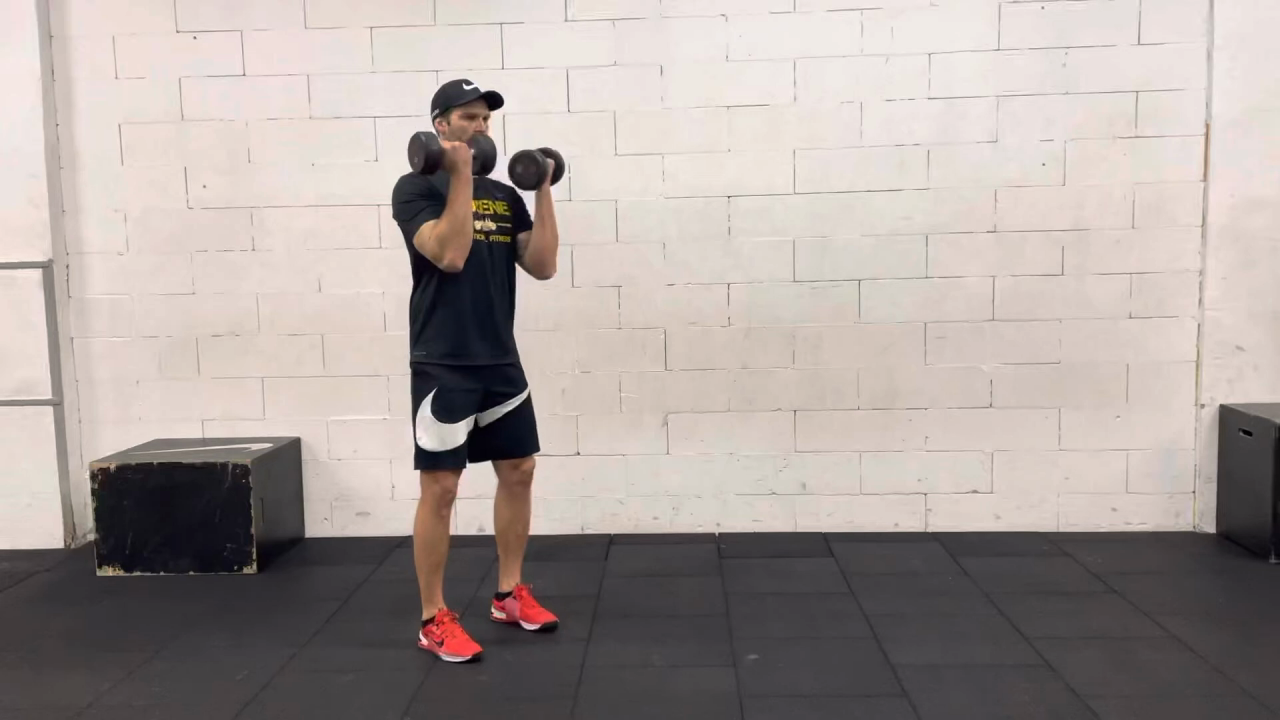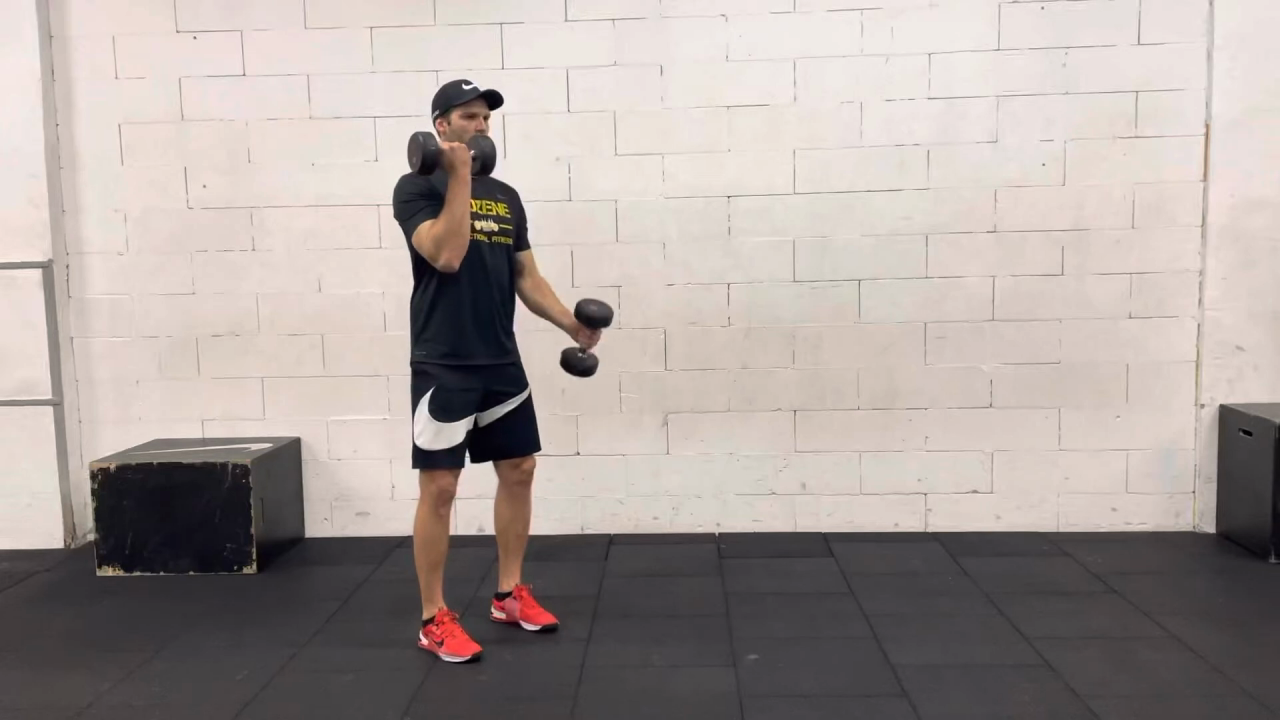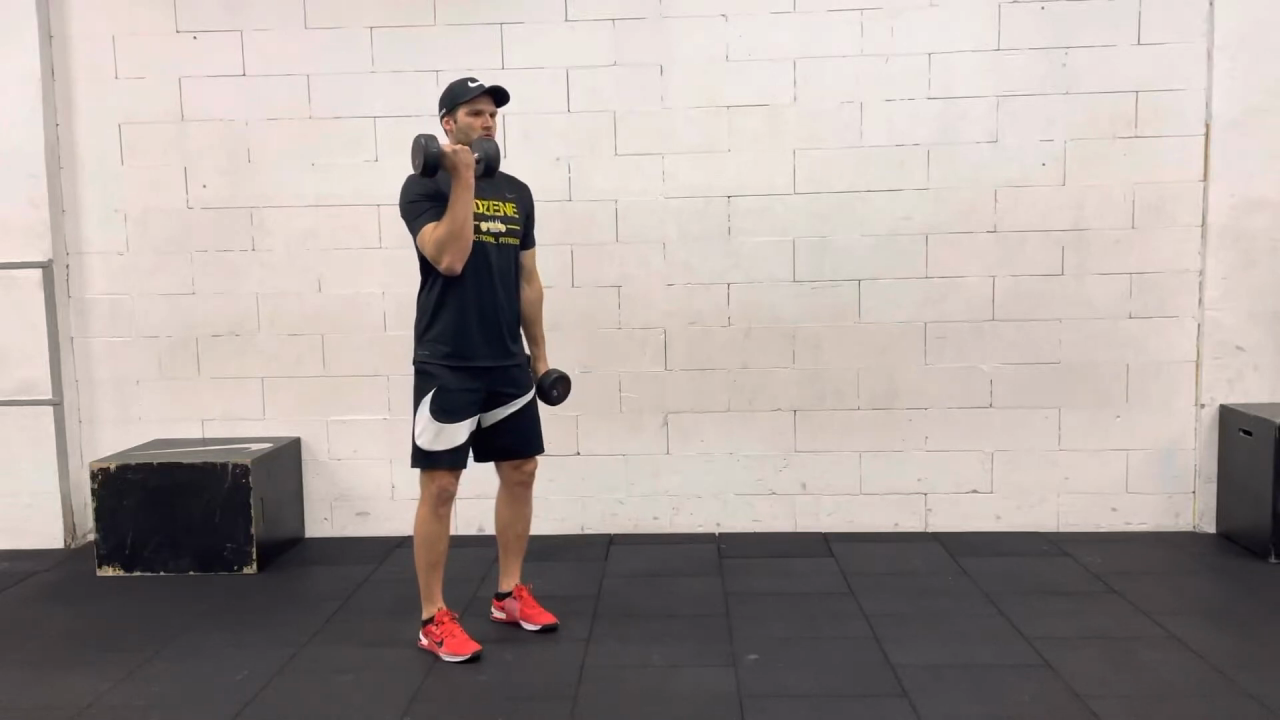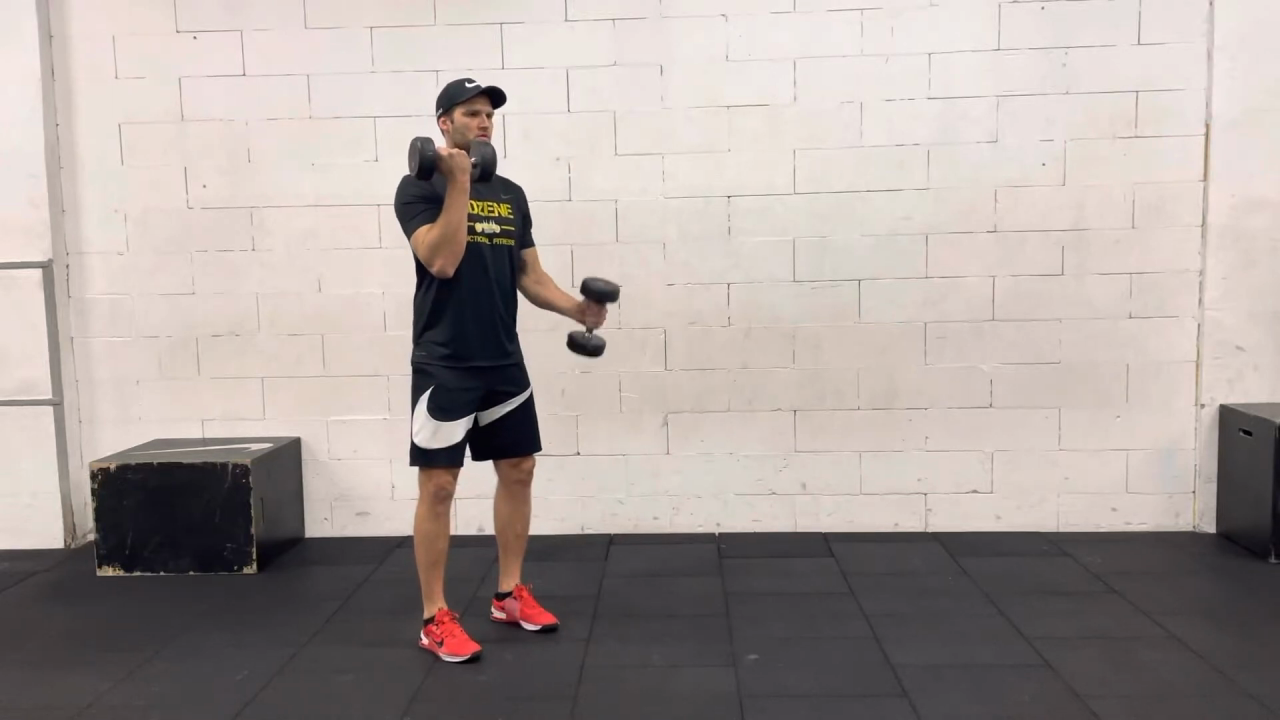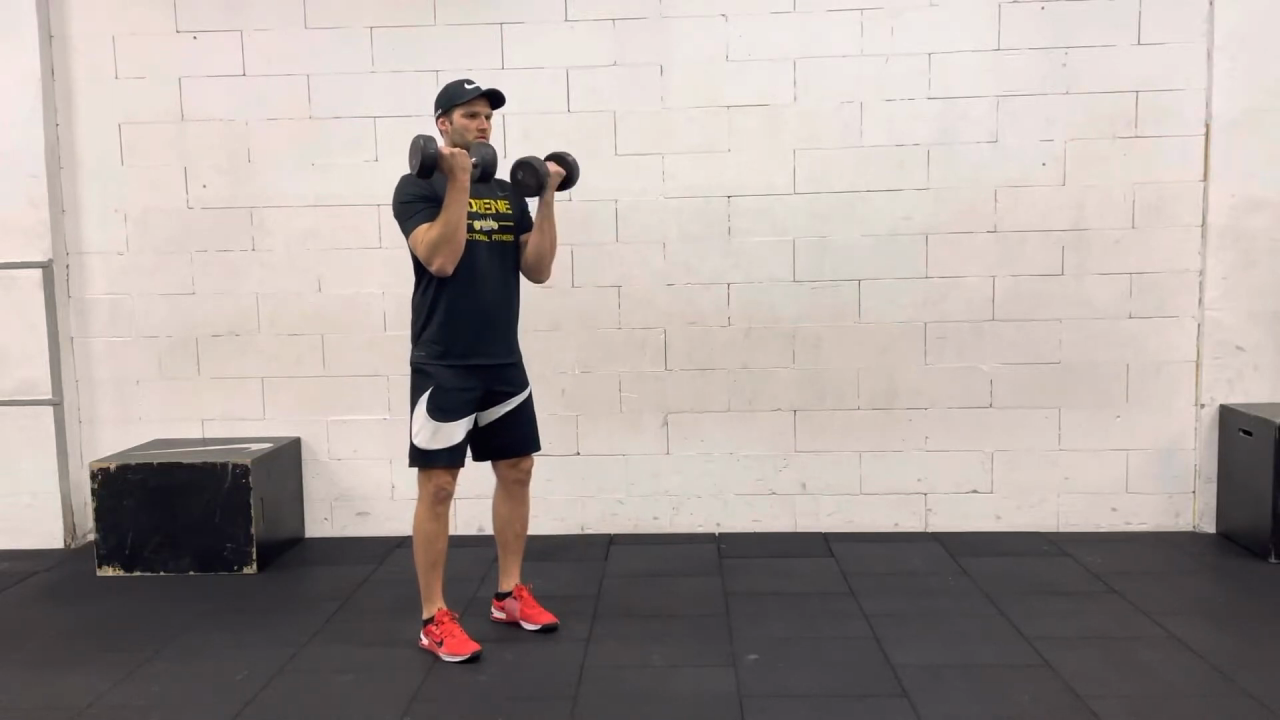
dt=0.7s
person 1, frame 1
left shoulder: (504, 195)
right shoulder: (417, 188)
left elbow: (542, 265)
right elbow: (450, 255)
left wrist: (544, 194)
right wrist: (461, 177)
left hip: (500, 360)
right hip: (444, 365)
left knee: (518, 471)
right knee: (440, 488)
left ankle: (510, 593)
right ankle: (434, 618)
person 1, frame 2
left shoulder: (505, 195)
right shoulder: (418, 186)
left elbow: (525, 277)
right elbow: (446, 256)
left wrist: (572, 324)
right wrist: (460, 177)
left hip: (501, 360)
right hip: (445, 365)
left knee: (519, 471)
right knee: (439, 487)
left ankle: (510, 593)
right ankle: (434, 618)
person 1, frame 3
left shoulder: (516, 192)
right shoulder: (425, 186)
right elbow: (449, 259)
left wrist: (539, 355)
right wrist: (463, 179)
left hip: (506, 362)
right hip: (447, 364)
left knee: (520, 472)
right knee: (439, 488)
left ankle: (510, 594)
right ankle: (434, 618)
person 1, frame 4
left shoulder: (510, 194)
right shoulder: (420, 187)
left elbow: (527, 274)
right elbow: (442, 261)
left wrist: (575, 307)
right wrist: (459, 182)
left hip: (503, 360)
right hip: (445, 363)
left knee: (518, 471)
right knee: (438, 485)
left ankle: (509, 593)
right ankle: (436, 617)
person 1, frame 5
left shoulder: (507, 192)
right shoulder: (419, 188)
left elbow: (538, 269)
right elbow: (442, 259)
left wrist: (546, 199)
right wrist: (458, 182)
left hip: (502, 359)
right hip: (443, 363)
left knee: (516, 472)
right knee: (437, 485)
left ankle: (509, 593)
right ankle: (434, 618)
